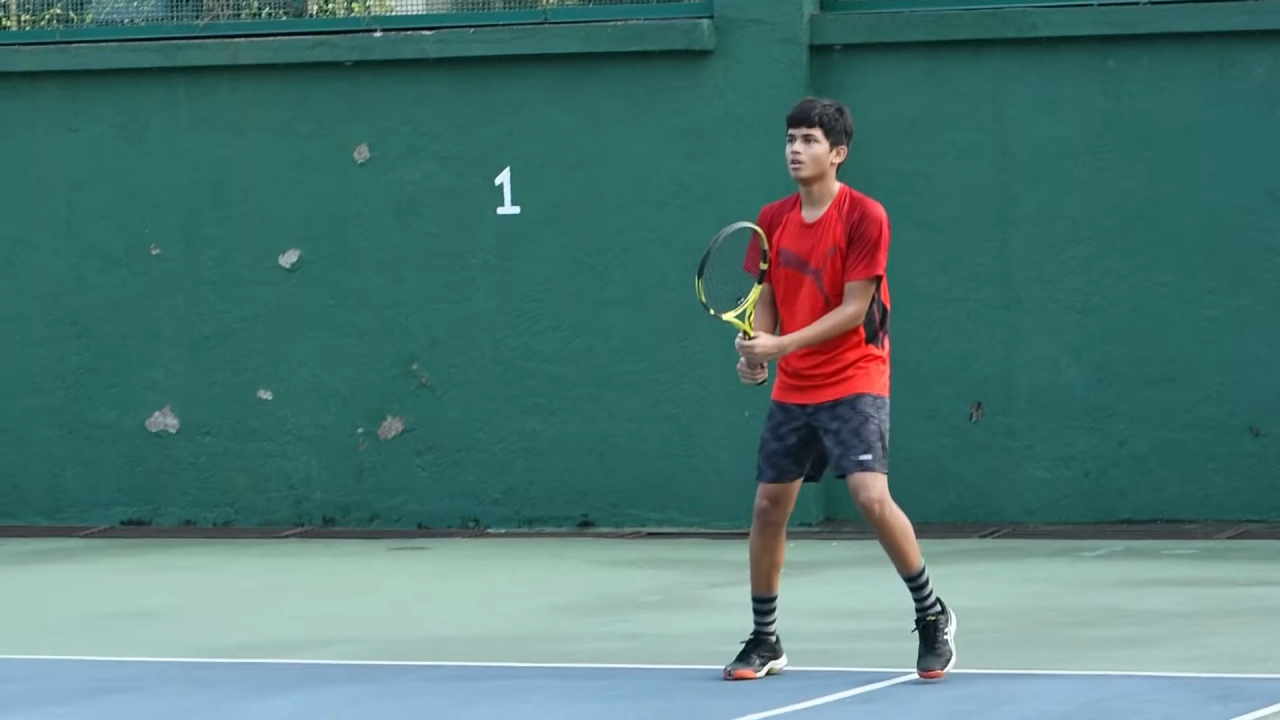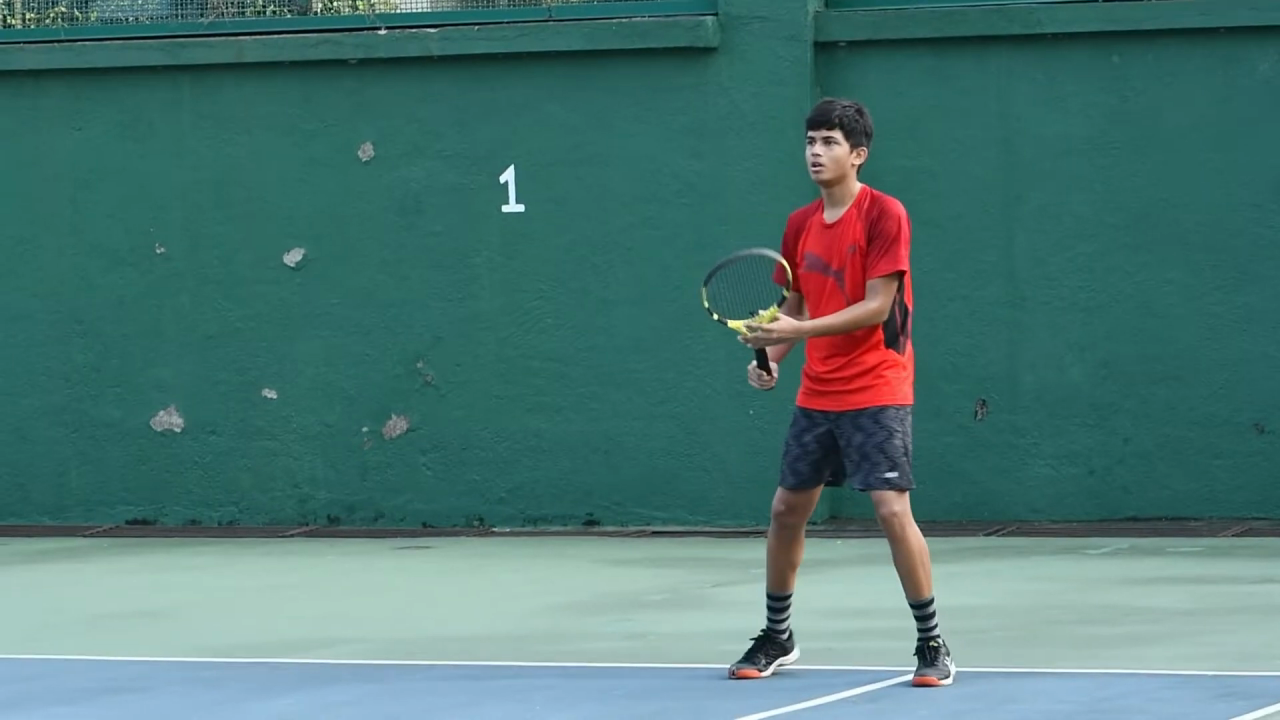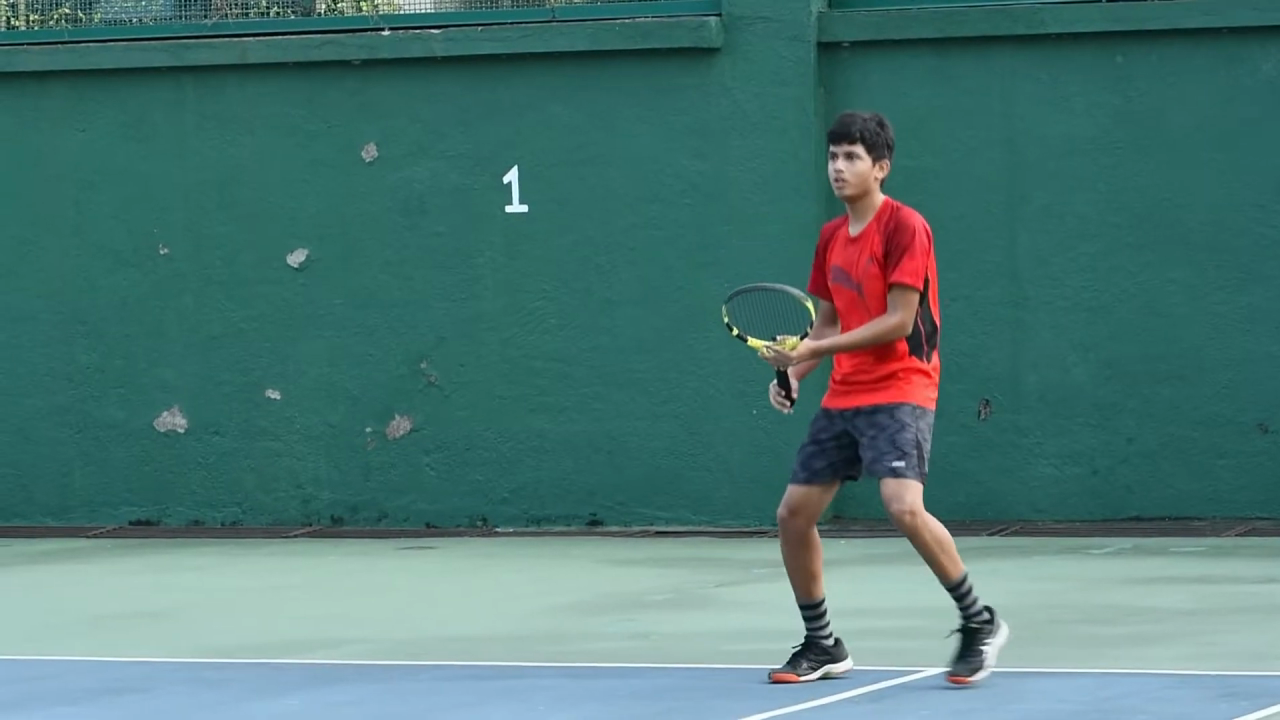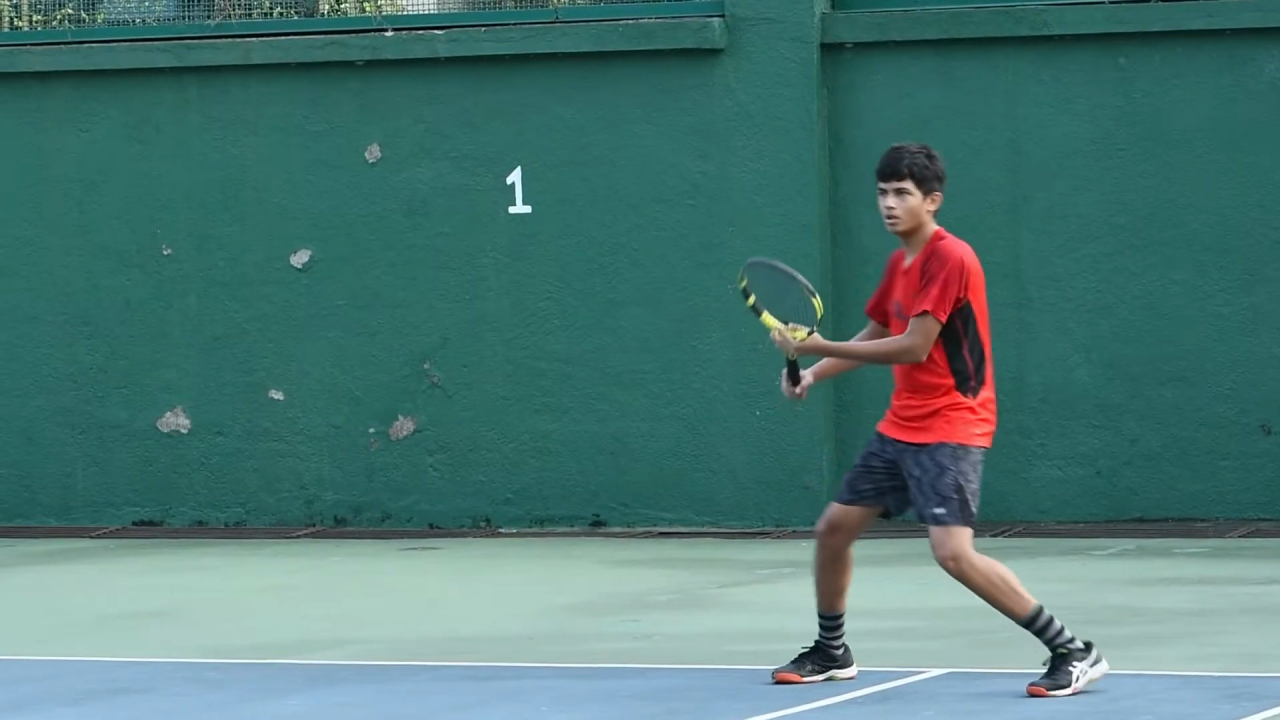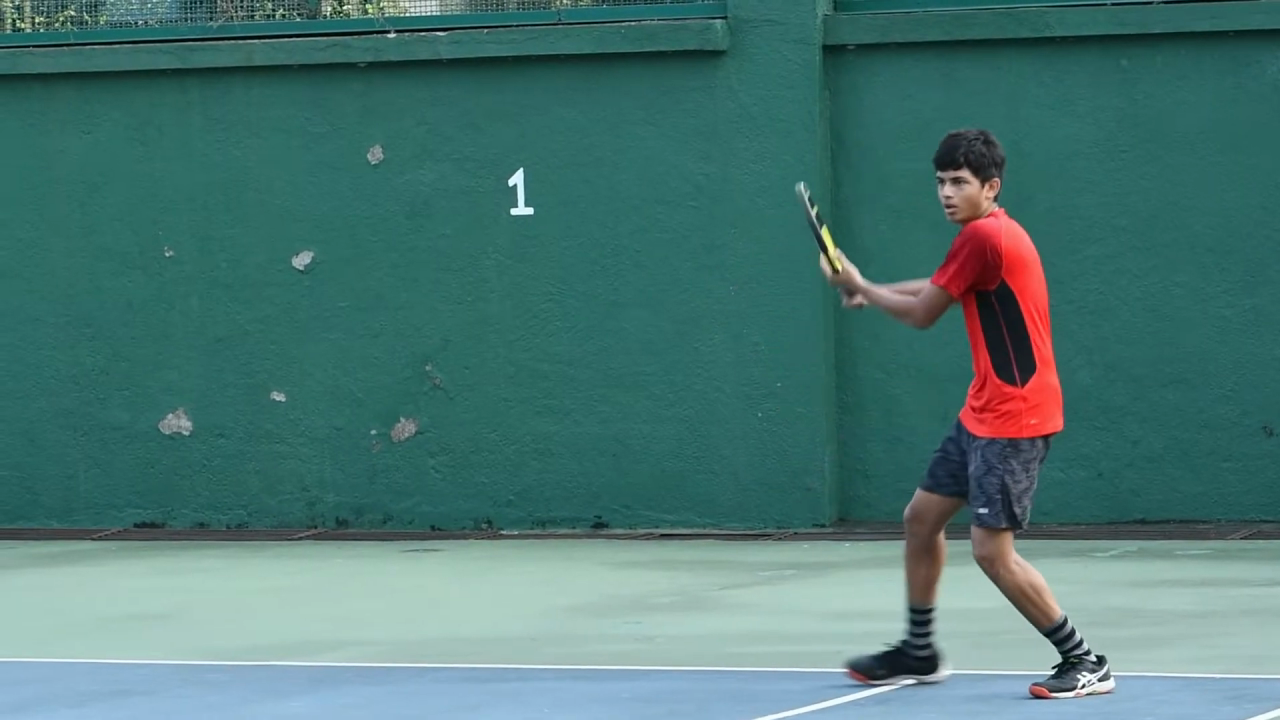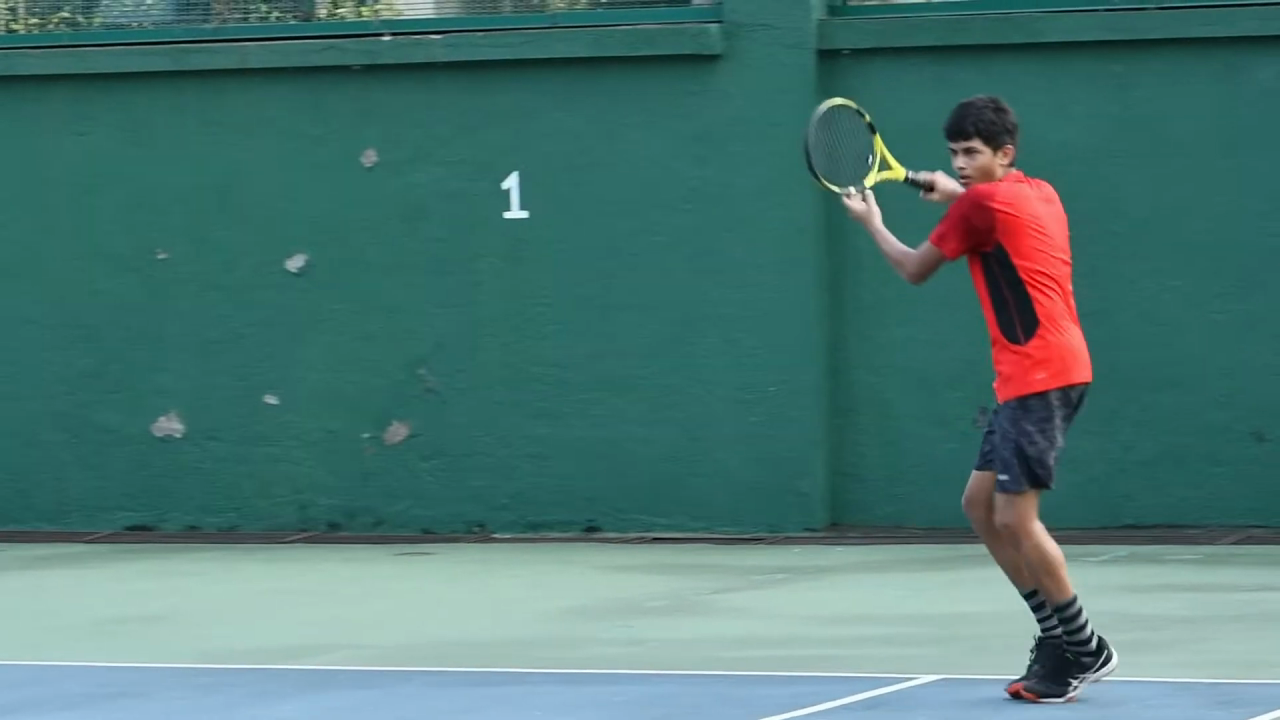
dt=0.4s
person 1, frame 1
left shoulder: (866, 216)
right shoulder: (772, 218)
left elbow: (854, 309)
left wrist: (783, 345)
right wrist: (756, 350)
left hip: (855, 382)
right hip: (793, 390)
left knee: (871, 496)
right knee: (768, 508)
left ankle: (931, 612)
right ankle: (765, 639)
person 1, frame 2
left shoulder: (885, 214)
right shoulder: (798, 225)
left elbow: (878, 306)
left wrist: (800, 329)
right wrist: (769, 355)
left hip: (877, 394)
right hip: (817, 396)
left knee: (892, 513)
right knee: (786, 512)
left ankle: (932, 645)
right ankle: (776, 636)
person 1, frame 3
left shoulder: (905, 226)
right shoulder: (831, 236)
left elbow: (900, 321)
left wrist: (814, 348)
right wrist: (795, 371)
left hip: (900, 392)
right hip: (842, 398)
left knee: (903, 506)
right knee: (793, 517)
left ankle: (979, 621)
right ankle: (822, 644)
person 1, frame 4
left shoulder: (949, 257)
right shoulder: (897, 263)
left elbow: (914, 347)
right elbow: (873, 335)
left wrist: (824, 346)
right wrist: (813, 372)
left hip: (953, 428)
right hip: (899, 428)
left knee: (953, 553)
right knee: (832, 529)
left ankle: (1074, 651)
right ankle: (830, 650)
person 1, frame 5
left shoulder: (983, 236)
right shoulder: (990, 234)
left elbow: (923, 315)
right elbow: (939, 290)
left wrist: (861, 286)
right wrist: (873, 290)
left hip: (1014, 420)
right hip: (981, 414)
left knee: (992, 552)
right knee: (921, 517)
left ankle: (1086, 662)
right ankle: (919, 649)
person 1, frame 6
left shoulder: (980, 202)
right shoulder: (1039, 193)
left elbow: (915, 270)
left wrist: (872, 221)
right wrist: (957, 191)
left hip: (1040, 376)
right hip: (1027, 378)
left knee: (1014, 518)
right knee: (979, 504)
left ankle: (1085, 649)
right ankle: (1057, 639)
